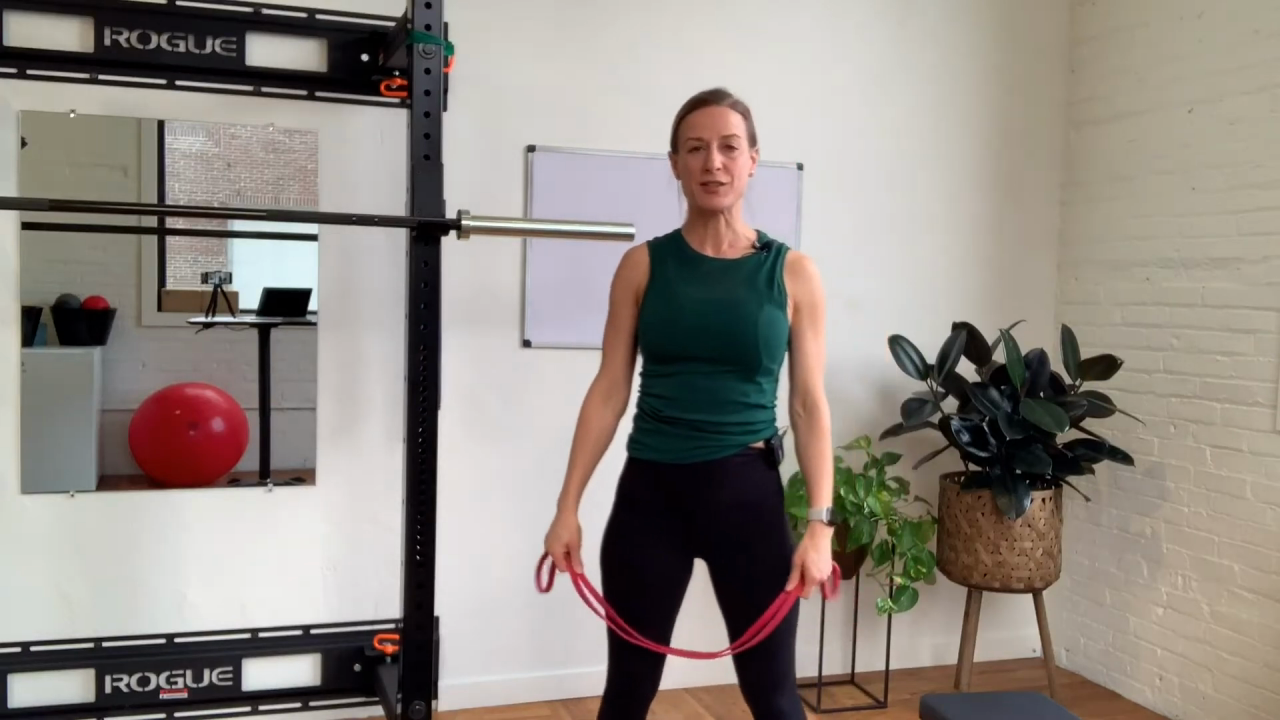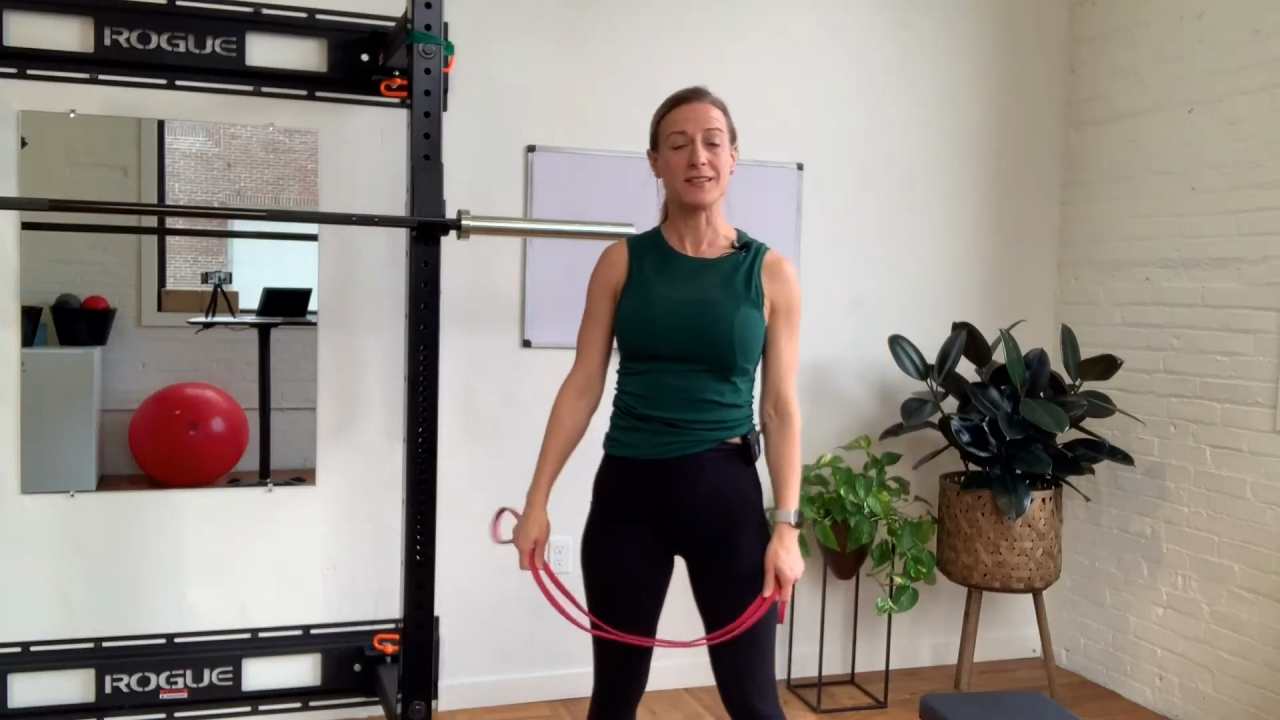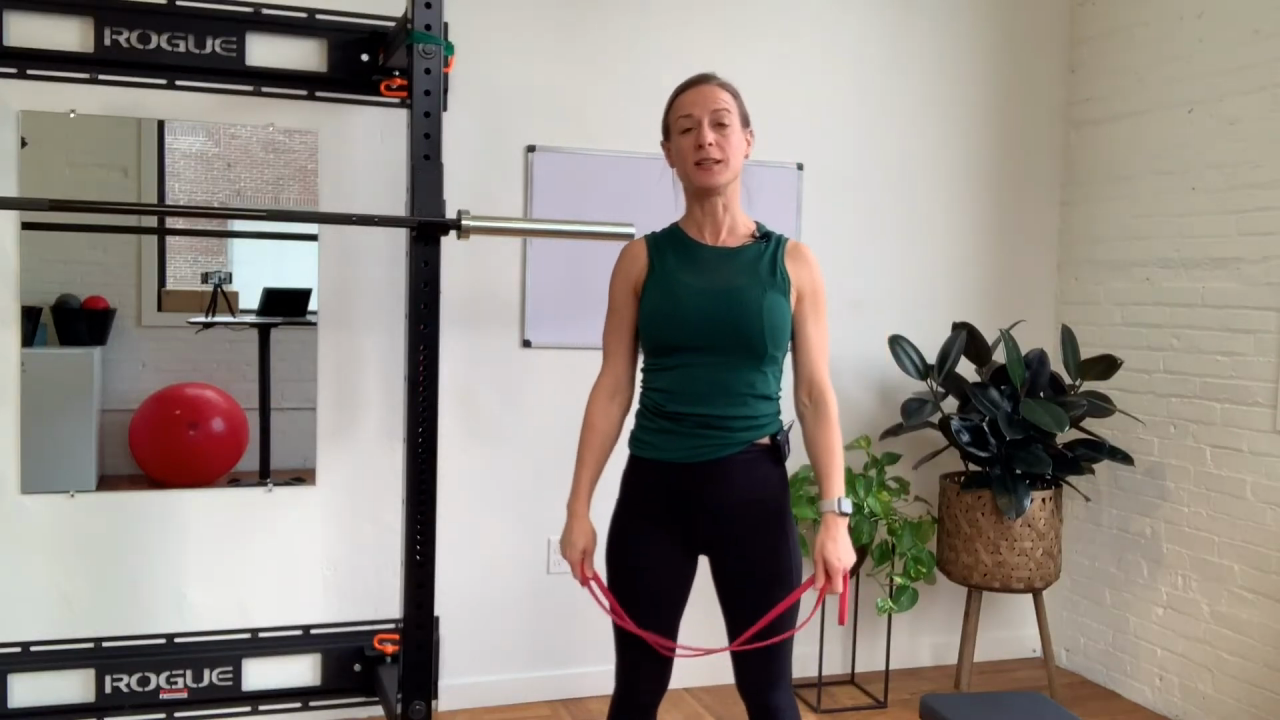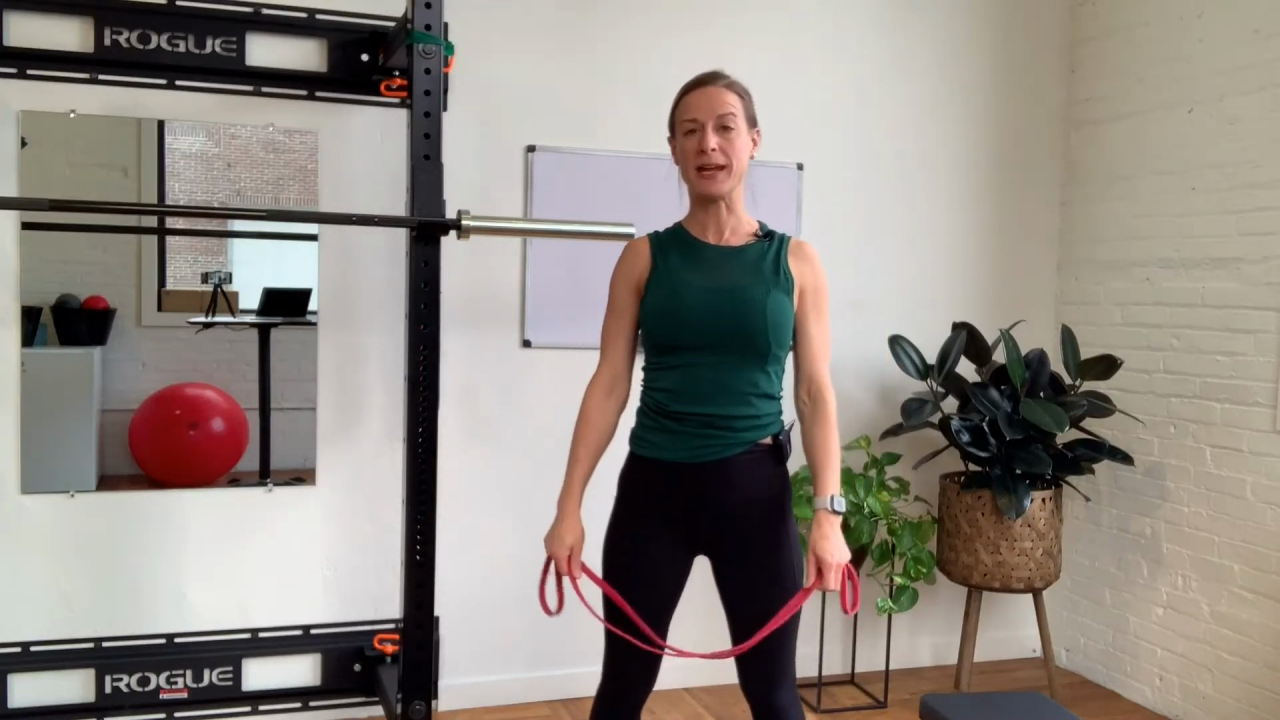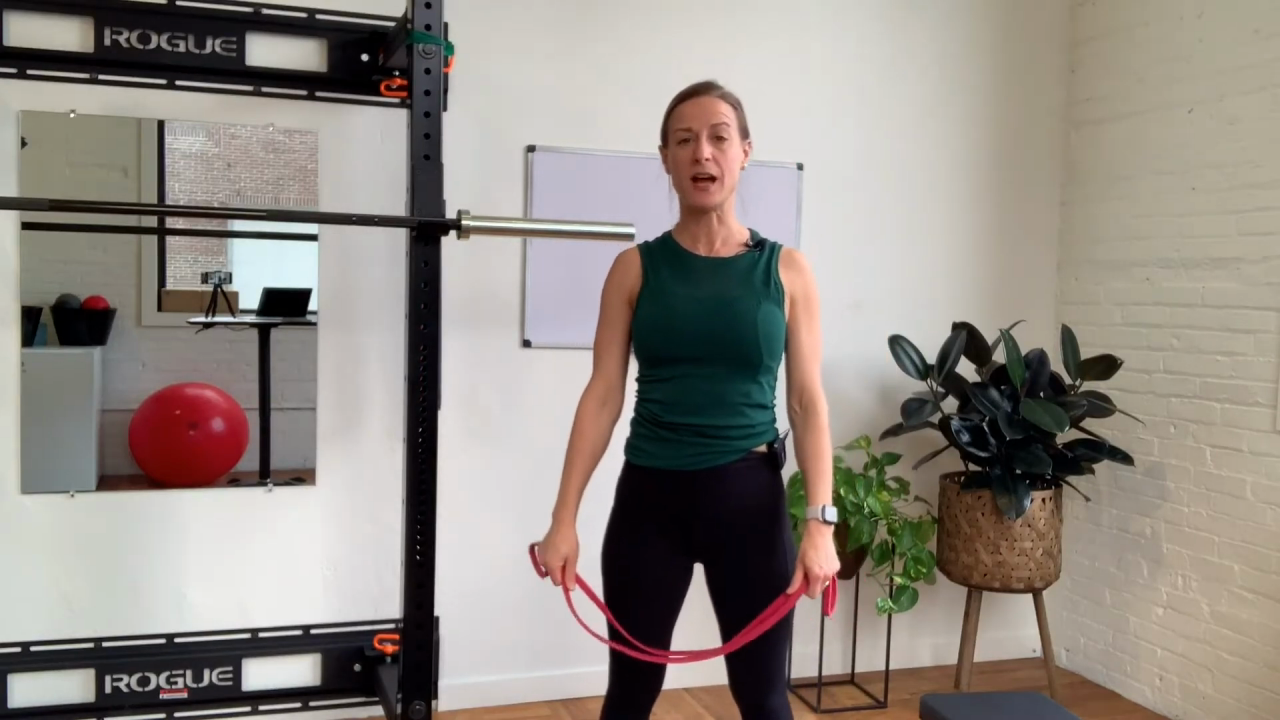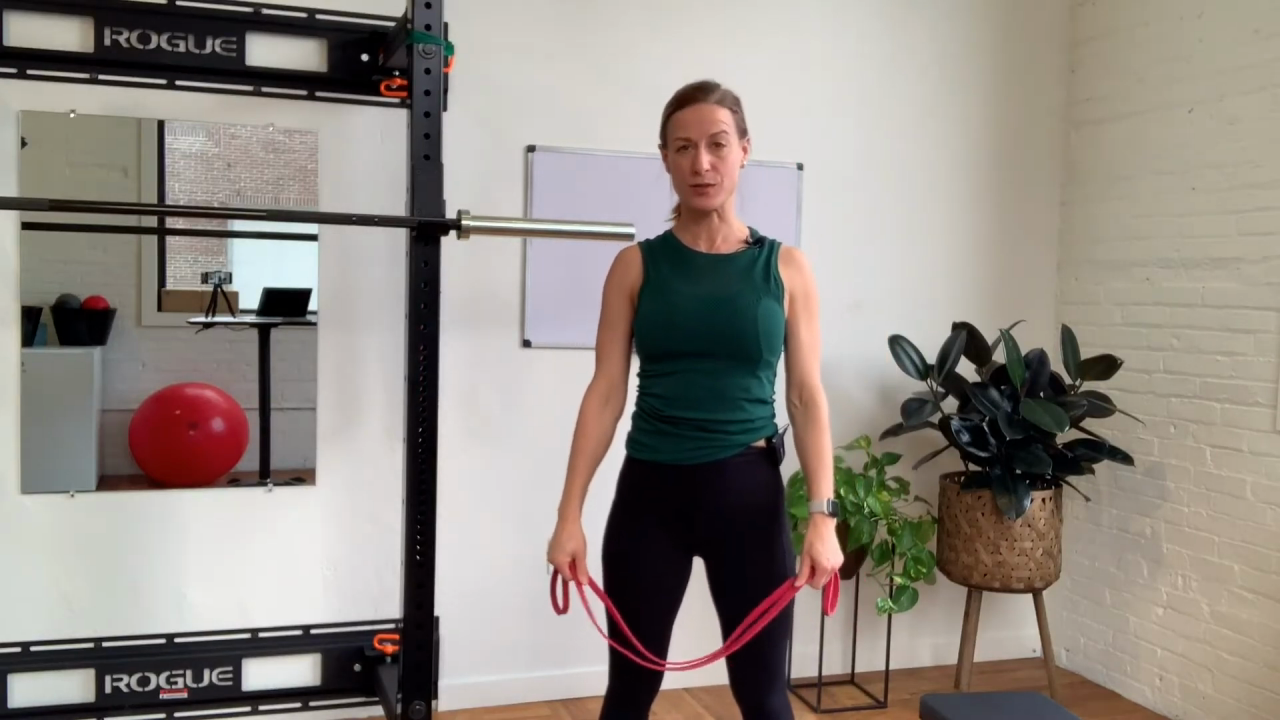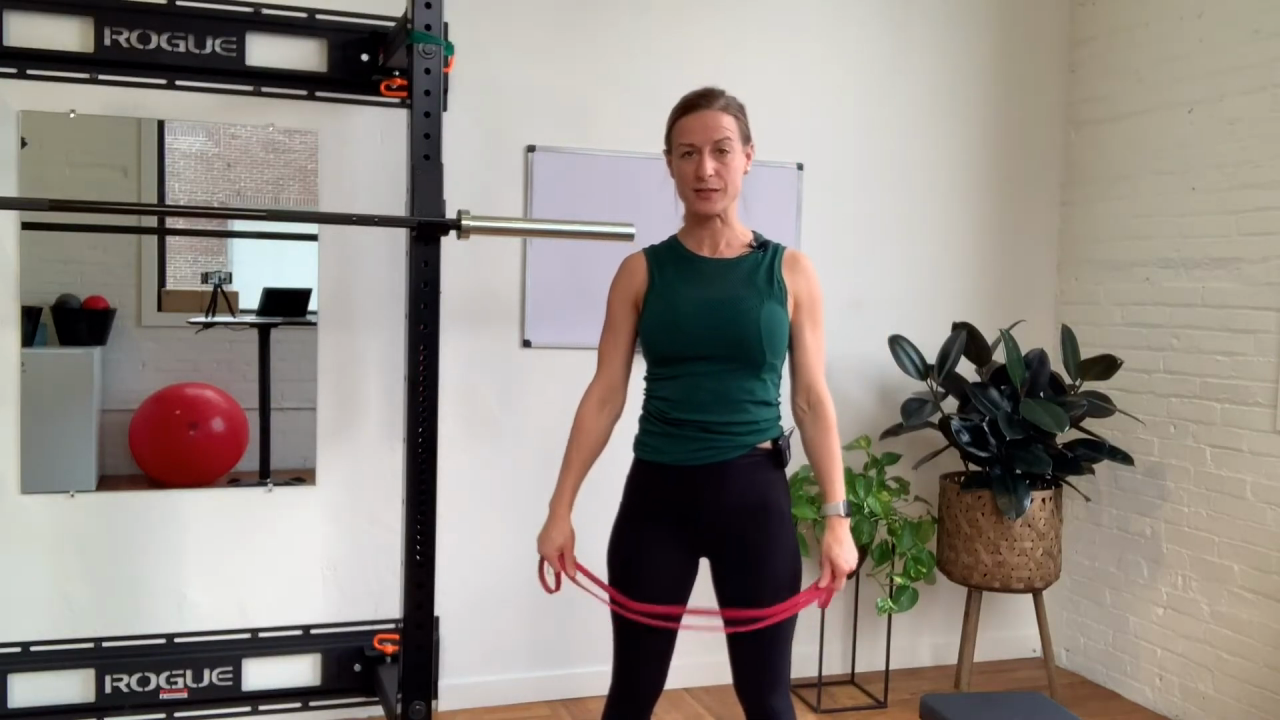
dt=0.4s
person 1, frame 1
left shoulder: (792, 272)
right shoulder: (643, 265)
left elbow: (809, 405)
right elbow: (609, 389)
left wrist: (819, 523)
right wrist: (568, 506)
left hip: (747, 493)
right hip: (650, 493)
person 1, frame 2
left shoulder: (770, 272)
right shoulder: (621, 262)
left elbow: (781, 407)
right elbow: (583, 385)
left wrist: (786, 526)
right wrist: (537, 498)
left hip: (723, 487)
right hip: (628, 488)
person 1, frame 3
left shoulder: (791, 261)
right shoulder: (642, 259)
left elbow: (815, 394)
right elbow: (612, 388)
left wrist: (834, 515)
right wrist: (578, 506)
left hip: (751, 489)
right hip: (653, 489)
person 1, frame 4
left shoulder: (794, 261)
right shoulder: (644, 257)
left elbow: (815, 394)
right elbow: (609, 384)
left wrist: (828, 513)
right wrist: (569, 506)
left hip: (753, 488)
right hip: (654, 487)
person 1, frame 5
left shoulder: (786, 270)
right shoulder: (635, 268)
left elbow: (807, 403)
right elbow: (603, 395)
left wrist: (820, 522)
right wrist: (564, 517)
left hip: (747, 496)
right hip: (649, 497)
person 1, frame 6
left shoulder: (785, 267)
right shoulder: (636, 265)
left elbow: (806, 397)
right elbow: (605, 393)
left wrist: (822, 515)
right wrist: (569, 514)
left hip: (747, 491)
right hip: (650, 492)
person 1, frame 7
left shoulder: (789, 271)
right shoulder: (642, 270)
left elbow: (812, 400)
right elbow: (605, 394)
left wrist: (837, 517)
right wrist: (560, 507)
left hip: (752, 492)
right hip: (657, 493)
